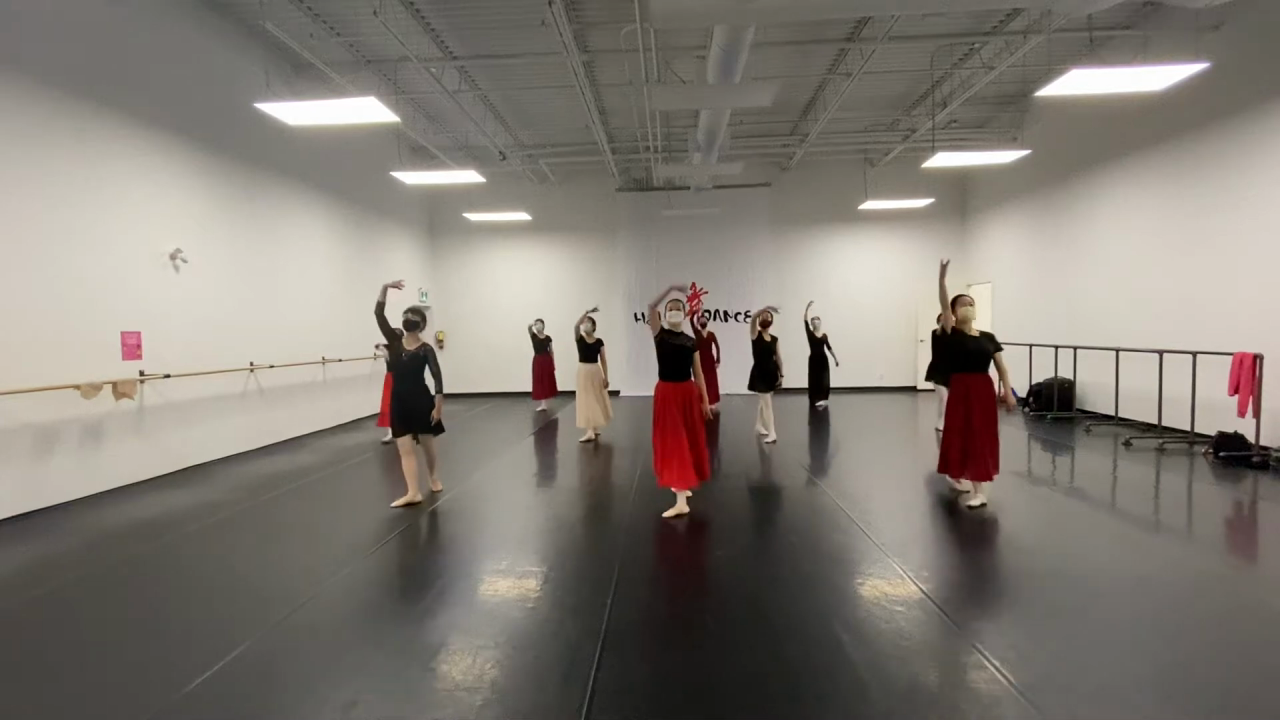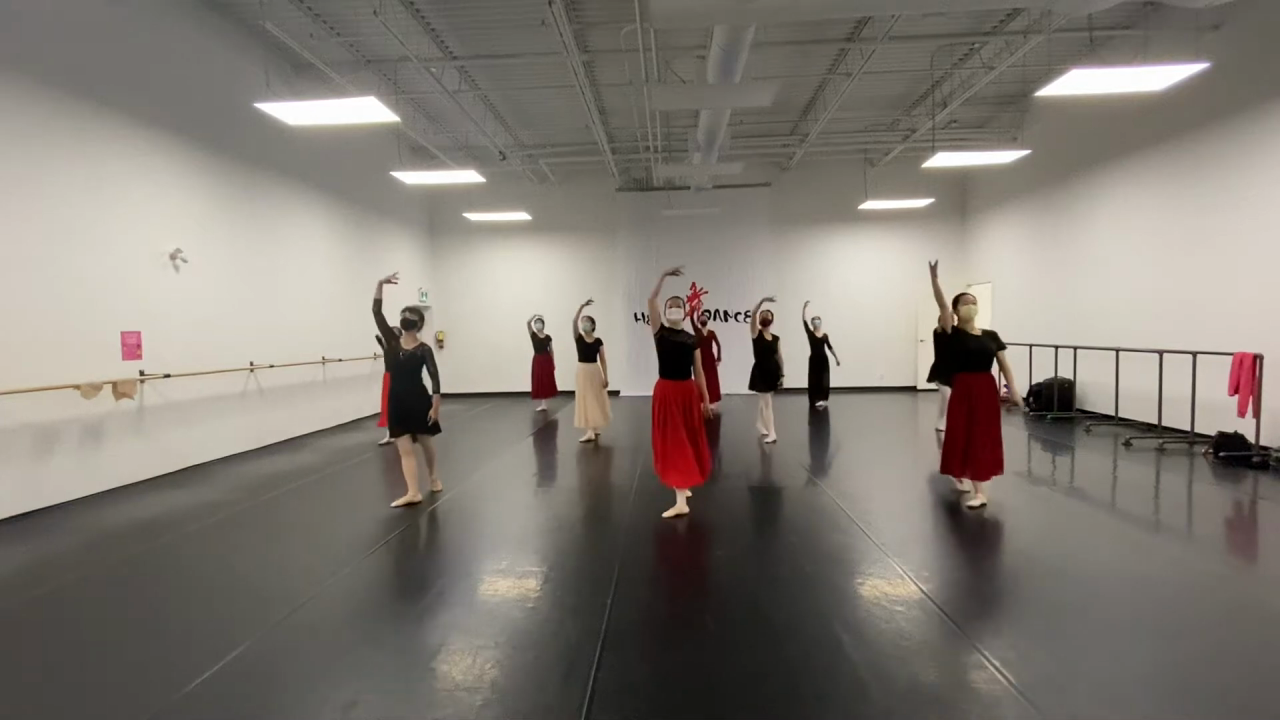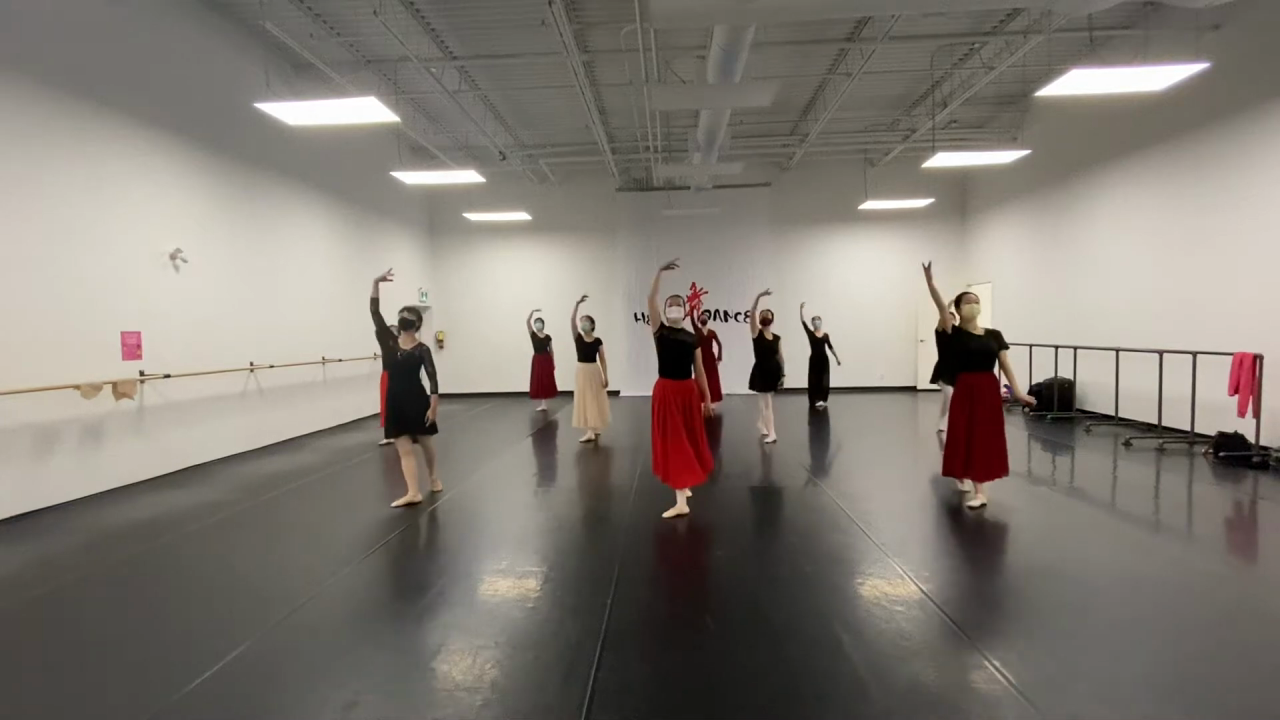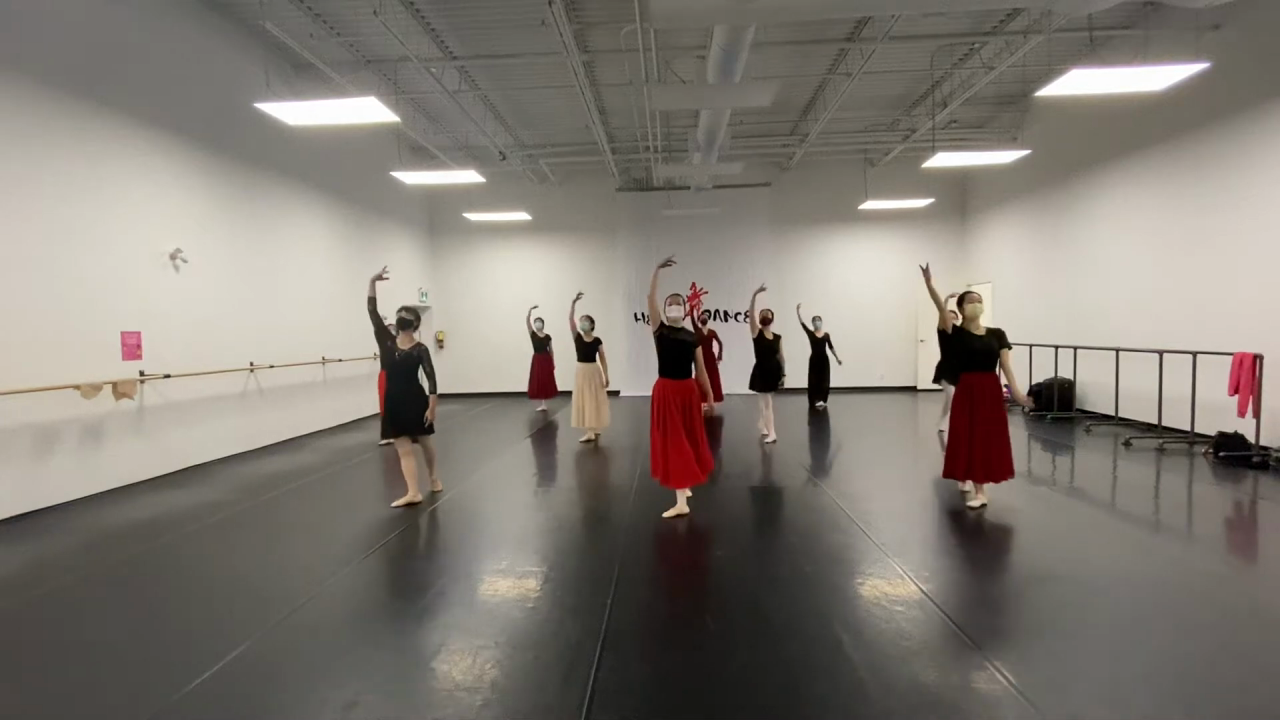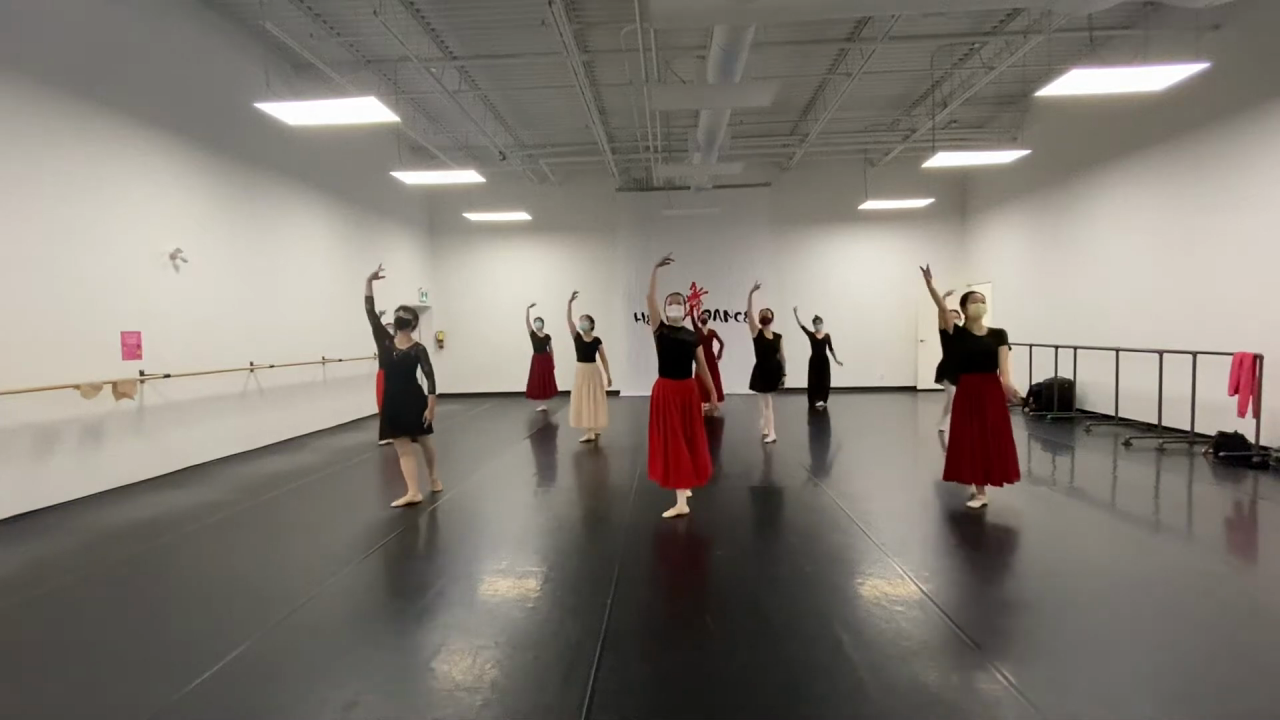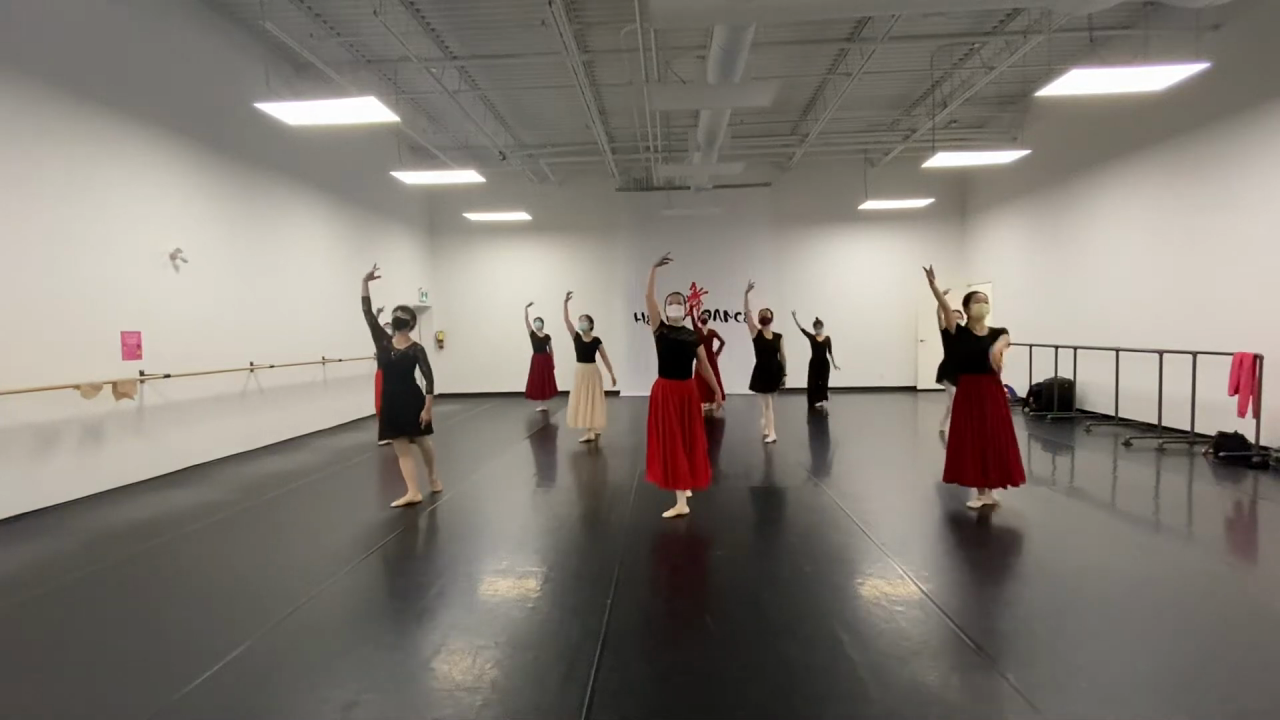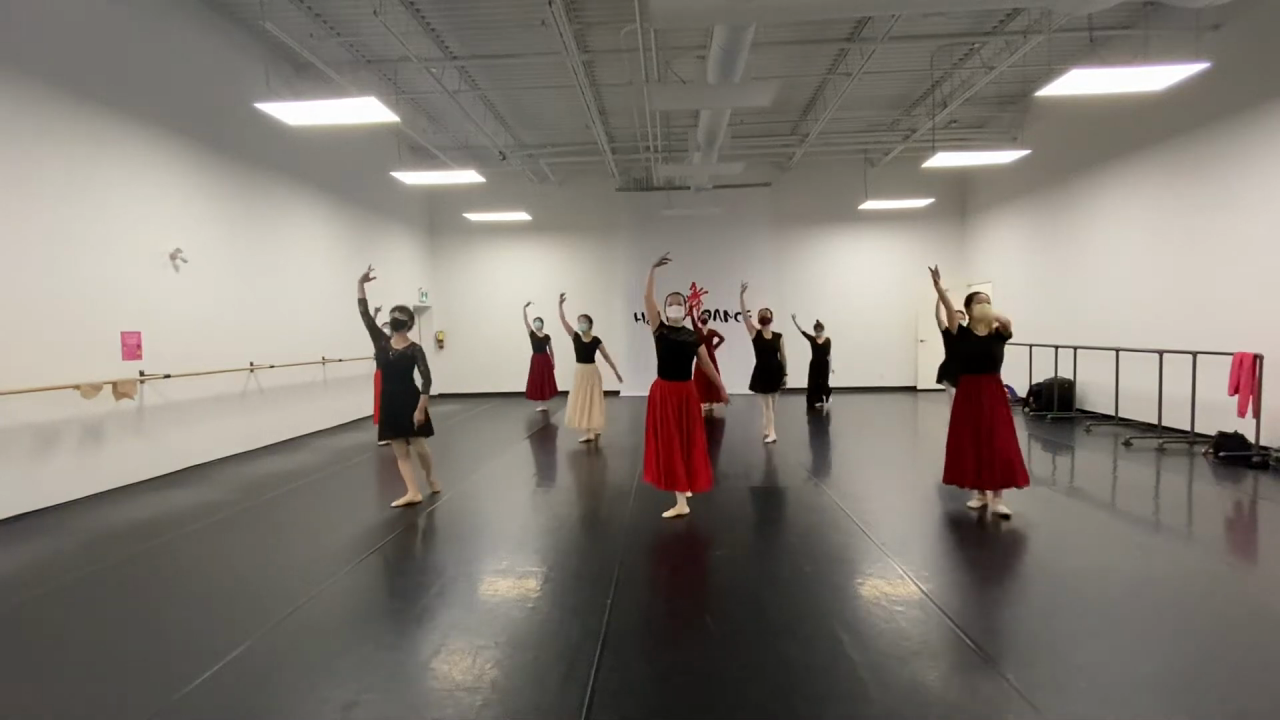
dt=0.1s
person 1, frame 1
left shoulder: (690, 341)
right shoulder: (659, 333)
left elbow: (698, 372)
right elbow: (651, 309)
left wrist: (705, 400)
right wrist: (668, 291)
left hip: (688, 394)
right hip: (666, 393)
left knee: (688, 441)
right knee: (672, 443)
left ankle: (682, 484)
right ankle: (681, 501)
person 1, frame 2
left shoulder: (692, 339)
right shoulder: (659, 332)
left elbow: (699, 371)
right elbow: (651, 302)
left wrist: (706, 399)
right wrist: (663, 278)
left hip: (688, 392)
right hip: (666, 392)
left knee: (689, 441)
right knee: (672, 443)
left ankle: (683, 485)
right ankle: (681, 501)
person 1, frame 3
left shoulder: (692, 338)
right shoulder: (659, 331)
left elbow: (699, 370)
right elbow: (651, 299)
left wrist: (707, 398)
right wrist: (660, 272)
left hip: (688, 391)
right hip: (665, 391)
left knee: (689, 440)
right knee: (673, 443)
left ankle: (683, 485)
right ankle: (681, 501)
person 1, frame 4
left shoulder: (692, 337)
right shoulder: (659, 330)
left elbow: (700, 369)
right elbow: (651, 298)
left wrist: (709, 395)
right wrist: (657, 270)
left hip: (688, 391)
right hip: (665, 390)
left knee: (688, 440)
right knee: (671, 442)
left ankle: (683, 484)
right ankle: (681, 501)
person 1, frame 5
left shoulder: (693, 336)
right shoulder: (659, 329)
left elbow: (702, 367)
right elbow: (650, 298)
left wrist: (713, 393)
right wrist: (656, 269)
left hip: (688, 390)
right hip: (664, 390)
left knee: (688, 441)
right knee: (670, 442)
left ankle: (683, 484)
right ankle: (681, 501)
person 1, frame 6
left shoulder: (693, 336)
right shoulder: (659, 329)
left elbow: (704, 366)
right elbow: (649, 298)
left wrist: (717, 391)
right wrist: (654, 269)
left hip: (687, 391)
right hip: (664, 390)
left knee: (688, 441)
right knee: (669, 443)
left ankle: (685, 485)
right ankle: (681, 500)
person 1, frame 7
left shoulder: (693, 336)
right shoulder: (659, 330)
left elbow: (706, 365)
right elbow: (648, 298)
left wrist: (721, 388)
right wrist: (653, 269)
left hip: (686, 391)
right hip: (662, 391)
left knee: (688, 441)
right knee: (668, 443)
left ankle: (685, 485)
right ankle: (680, 500)
person 2, frame 1
left shoulder: (988, 338)
right shoulder: (952, 335)
left elbow: (1001, 365)
right elbow: (944, 306)
left wrist: (1007, 391)
right wrist: (942, 278)
left hip: (985, 390)
right hip: (961, 390)
left knee: (982, 438)
right knee: (963, 436)
left ankle: (959, 478)
right ankle: (978, 491)
person 2, frame 2
left shoulder: (991, 336)
right shoulder: (953, 334)
left elbow: (1004, 364)
right elbow: (942, 307)
left wrist: (1013, 391)
right wrist: (935, 279)
left hip: (988, 389)
right hip: (964, 389)
left knee: (984, 438)
right knee: (965, 436)
left ankle: (963, 478)
right ankle: (979, 492)
person 2, frame 3
left shoulder: (994, 335)
right shoulder: (954, 334)
left elbow: (1005, 364)
right elbow: (941, 307)
left wrist: (1016, 390)
right wrist: (930, 281)
left hip: (990, 389)
right hip: (966, 389)
left knee: (987, 438)
right knee: (967, 437)
left ankle: (966, 479)
right ankle: (979, 492)
person 2, frame 4
left shoulder: (996, 334)
right shoulder: (956, 333)
left elbow: (1005, 362)
right elbow: (941, 308)
left wrist: (1016, 388)
right wrist: (928, 283)
left hip: (991, 390)
right hip: (966, 390)
left knee: (989, 438)
right knee: (968, 439)
left ankle: (980, 483)
right ankle: (978, 491)
person 2, frame 5
left shoulder: (998, 334)
right shoulder: (958, 334)
left elbow: (1003, 358)
right elbow: (942, 308)
left wrist: (1006, 379)
right wrist: (929, 284)
left hip: (993, 391)
right hip: (968, 391)
left knee: (993, 441)
right knee: (969, 441)
left ankle: (983, 486)
right ankle: (980, 491)
person 2, frame 6
left shoulder: (998, 333)
right shoulder: (959, 333)
left elbow: (1004, 340)
right elbow: (945, 308)
left wrist: (998, 348)
right wrist: (932, 284)
left hip: (993, 391)
right hip: (968, 392)
left knee: (997, 443)
right knee: (971, 442)
left ankle: (990, 488)
right ankle: (980, 491)
person 2, frame 7
left shoulder: (999, 332)
right shoulder: (960, 334)
left elbow: (1008, 324)
right elbow: (949, 309)
left wrist: (997, 318)
right wrist: (937, 285)
left hip: (993, 392)
right hip: (967, 393)
left knee: (999, 444)
right knee: (970, 443)
left ankle: (996, 498)
right ankle: (980, 492)
person 3, frame 1
left shoulder: (426, 349)
right shoulder: (394, 341)
left elbow: (437, 378)
right elbow: (379, 314)
left wrist: (438, 406)
right wrist: (385, 288)
left hip: (421, 400)
right hip: (399, 401)
left knee: (427, 443)
right knee: (405, 448)
left ankle: (433, 477)
right ankle: (413, 492)
person 3, frame 2
left shoulder: (424, 349)
right shoulder: (392, 341)
left elbow: (435, 379)
right elbow: (377, 313)
left wrist: (435, 406)
right wrist: (380, 286)
left hip: (418, 400)
right hip: (396, 400)
left knee: (426, 443)
right knee: (404, 449)
left ankle: (433, 477)
right ankle: (413, 493)
person 3, frame 3
left shoulder: (422, 349)
right shoulder: (389, 341)
left elbow: (433, 379)
right elbow: (375, 312)
left wrist: (433, 406)
right wrist: (376, 283)
left hip: (416, 400)
right hip: (395, 401)
left knee: (425, 443)
right knee: (404, 449)
left ankle: (433, 477)
right ankle: (413, 492)
person 3, frame 4
left shoulder: (420, 349)
right shoulder: (387, 341)
left elbow: (431, 379)
right elbow: (373, 312)
left wrist: (432, 407)
right wrist: (373, 283)
left hip: (414, 400)
right hip: (393, 401)
left knee: (425, 443)
right knee: (404, 449)
left ankle: (433, 477)
right ankle: (413, 493)
person 3, frame 5
left shoulder: (418, 349)
right shoulder: (385, 341)
left elbow: (430, 378)
right elbow: (370, 312)
left wrist: (431, 407)
right wrist: (369, 282)
left hip: (413, 400)
right hip: (391, 401)
left knee: (424, 443)
right knee: (403, 449)
left ankle: (433, 476)
right ankle: (413, 492)
person 3, frame 6
left shoulder: (416, 349)
right shoulder: (383, 341)
left elbow: (429, 378)
right elbow: (368, 313)
left wrist: (427, 407)
right wrist: (365, 283)
left hip: (411, 400)
right hip: (390, 401)
left knee: (423, 444)
right knee: (402, 450)
left ankle: (433, 477)
right ankle: (414, 492)
person 3, frame 7
left shoulder: (414, 349)
right shoulder: (381, 341)
left elbow: (426, 378)
right elbow: (364, 314)
left wrist: (421, 407)
right wrist: (361, 285)
left hip: (409, 400)
right hip: (389, 402)
left knee: (418, 448)
right knee: (400, 451)
left ankle: (431, 478)
right ankle: (413, 492)
